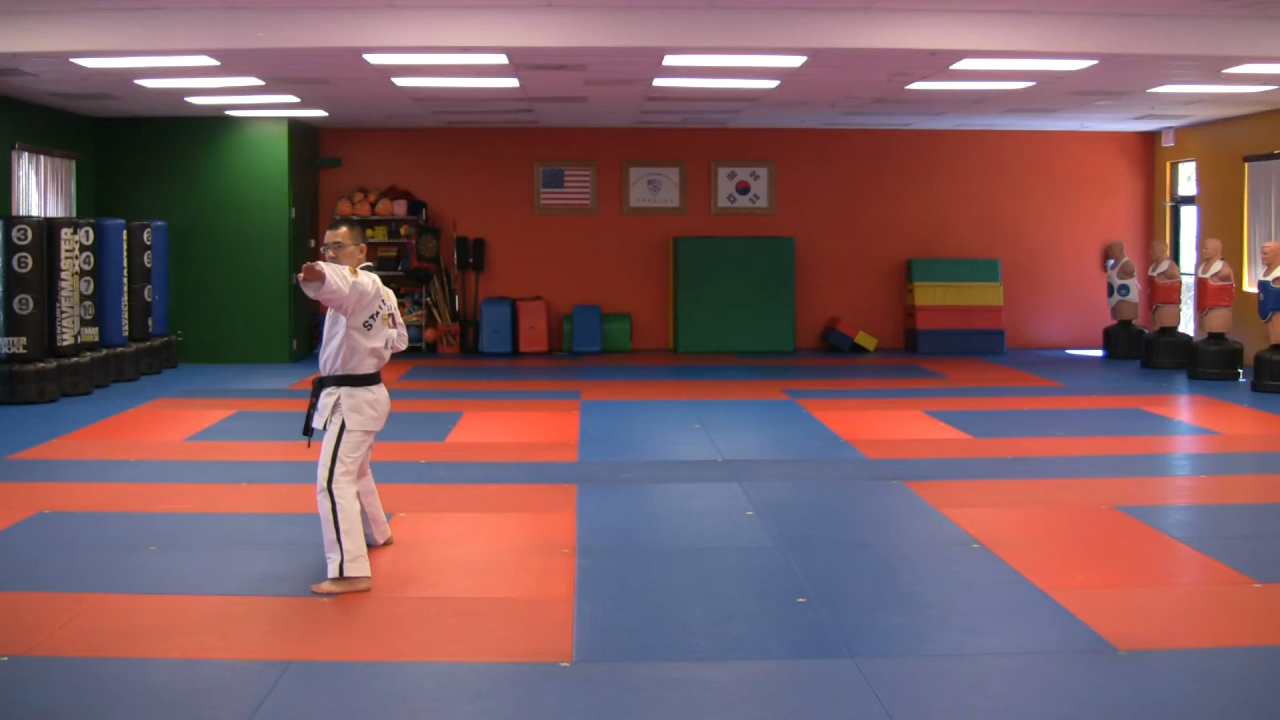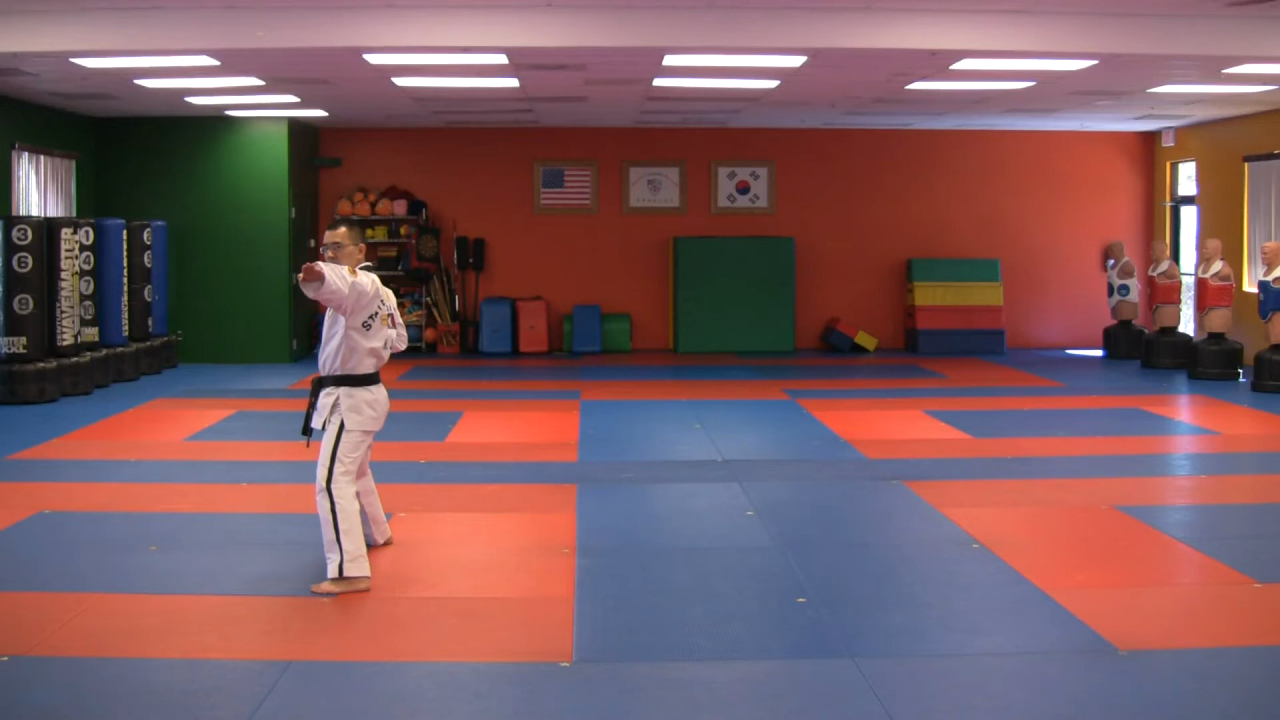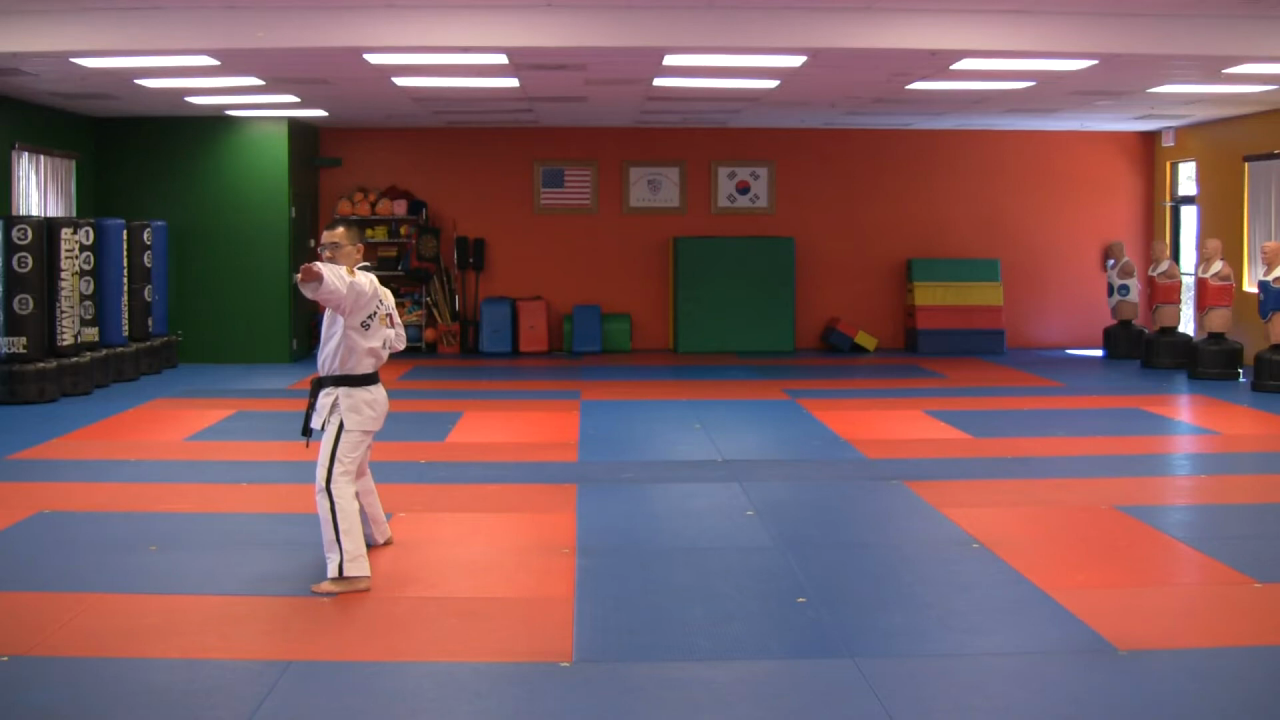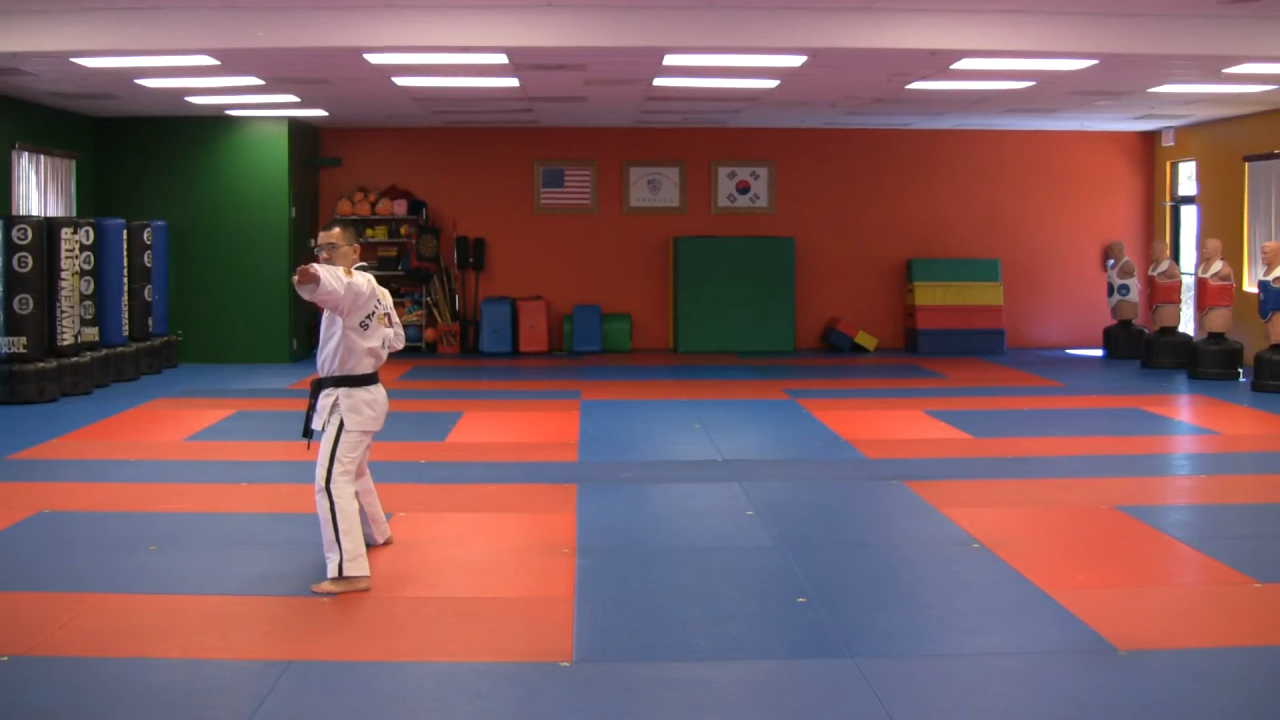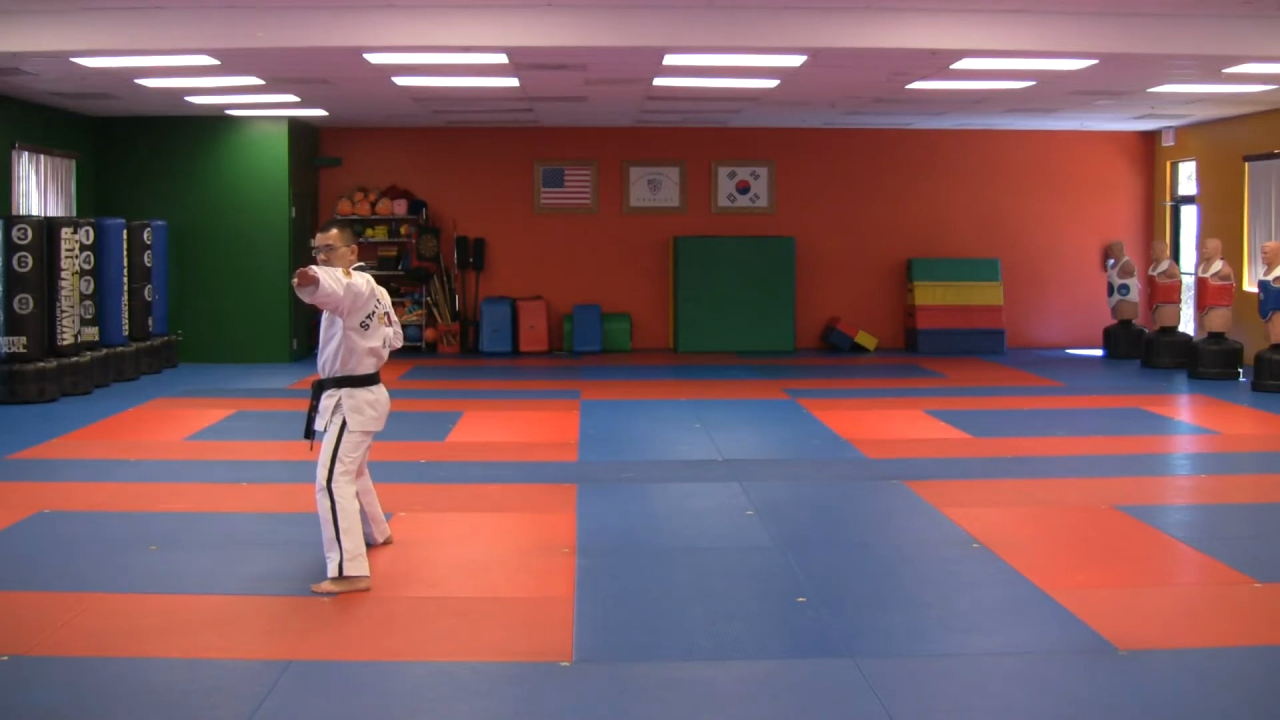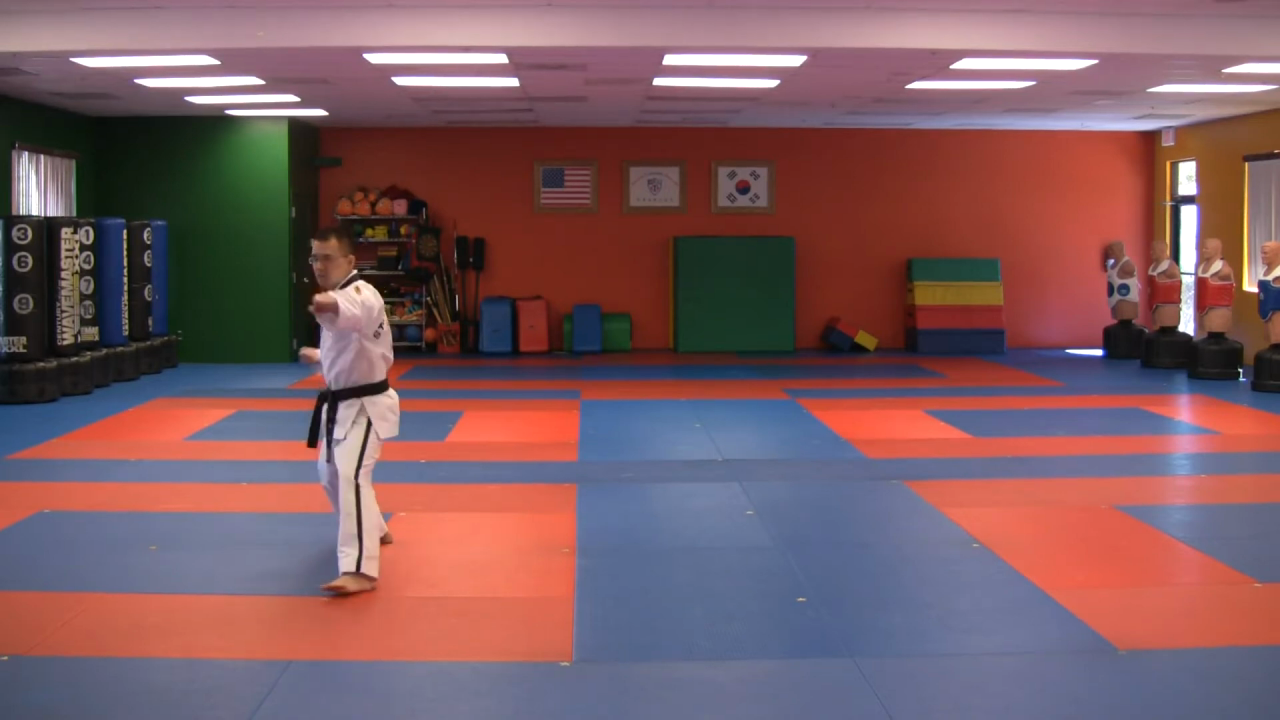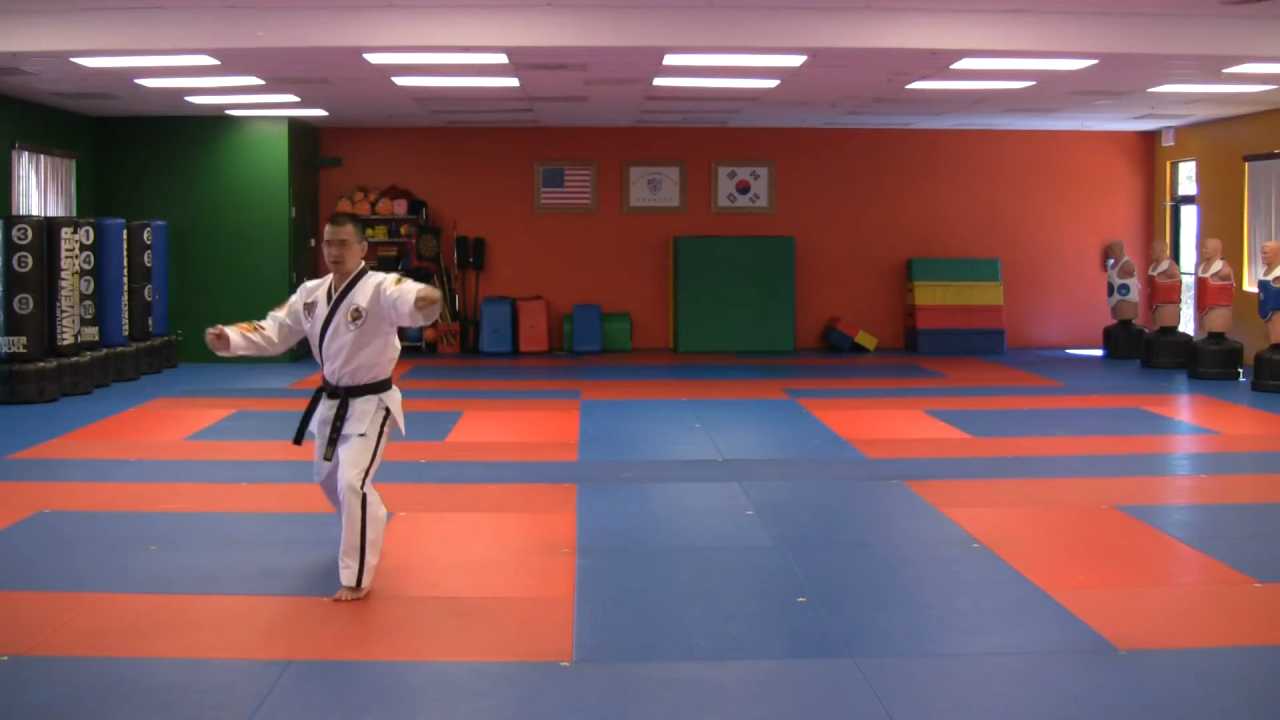
dt=0.4s
person 1, frame 1
left shoulder: (361, 284)
right shoulder: (380, 290)
left elbow: (340, 284)
right elbow: (398, 339)
left wrist: (318, 276)
right wrist: (365, 338)
left hip: (351, 398)
right hip: (364, 391)
left knee: (334, 480)
right knee: (354, 470)
left ankle: (350, 572)
right ankle: (376, 532)
person 1, frame 2
left shoulder: (360, 284)
right shoulder: (379, 290)
left elbow: (339, 283)
right elbow: (398, 339)
left wrist: (317, 277)
right wrist: (366, 340)
left hip: (350, 398)
right hip: (364, 393)
left knee: (333, 480)
right knee: (354, 471)
left ankle: (350, 572)
right ankle: (376, 533)
person 1, frame 3
left shoulder: (359, 283)
right shoulder: (377, 290)
left elbow: (338, 283)
right elbow: (396, 339)
left wrist: (316, 277)
right wrist: (364, 340)
left hip: (349, 398)
right hip: (362, 392)
left knee: (332, 480)
right knee: (353, 470)
left ankle: (350, 572)
right ankle: (376, 532)
person 1, frame 4
left shoulder: (357, 283)
right shoulder: (375, 290)
left elbow: (335, 283)
right elbow: (395, 338)
left wrist: (313, 278)
right wrist: (361, 338)
left hip: (348, 398)
right hip: (361, 392)
left knee: (332, 479)
right knee: (353, 470)
left ankle: (350, 571)
right ankle: (376, 532)
person 1, frame 5
left shoulder: (356, 284)
right shoulder: (371, 289)
left elbow: (335, 285)
right elbow: (394, 336)
left wrist: (313, 280)
right wrist: (356, 339)
left hip: (351, 399)
right hip: (358, 394)
left knee: (332, 479)
right knee: (352, 470)
left ankle: (350, 571)
right ankle: (376, 532)
person 1, frame 6
left shoulder: (362, 295)
right shoulder: (336, 295)
left elbow: (345, 313)
left wrist: (329, 306)
right wrist: (320, 355)
left hip: (366, 406)
right hip: (340, 405)
left knee: (350, 479)
right knee: (332, 476)
left ankle: (358, 570)
right ankle: (375, 530)
person 1, frame 7
left shoulder: (379, 288)
right shoulder: (311, 293)
left elbow: (408, 302)
right elbow: (273, 330)
left wrist: (425, 302)
right wrist: (228, 338)
left hip: (369, 405)
right hip: (331, 403)
left knee: (353, 484)
right knee: (331, 480)
left ankle: (355, 579)
right ankle: (367, 535)
